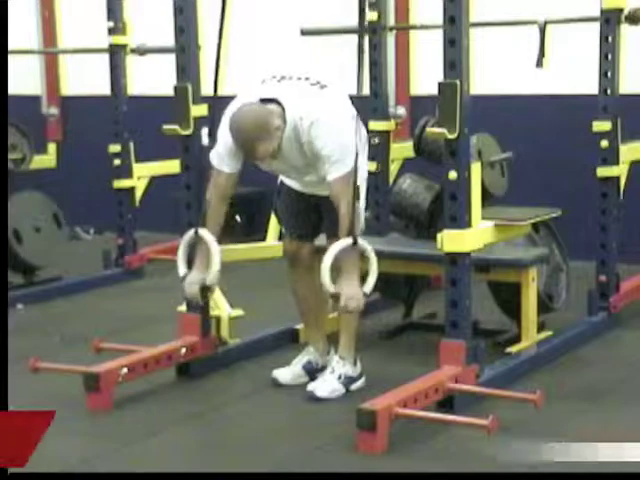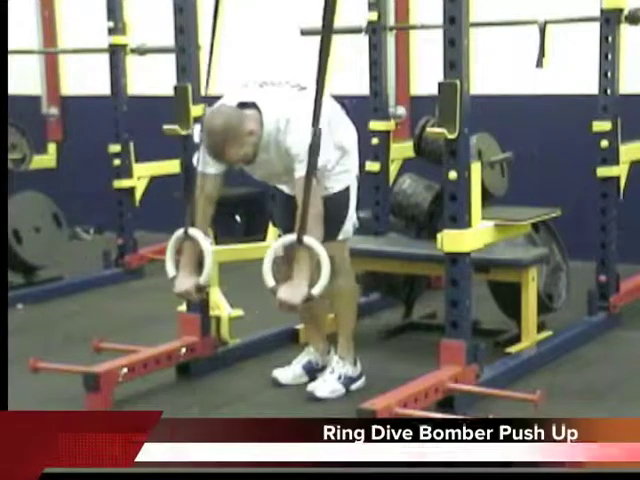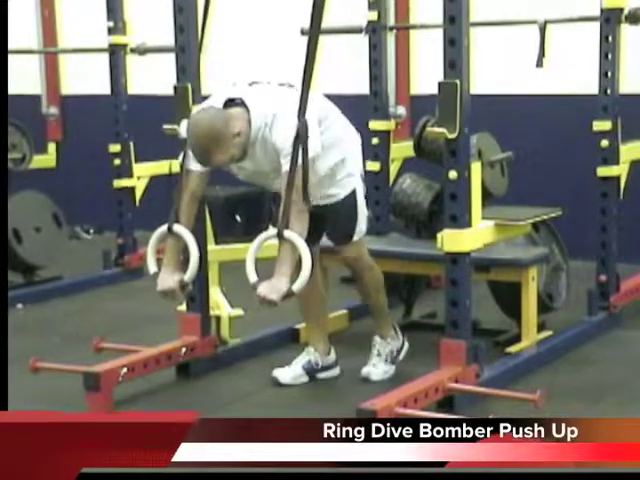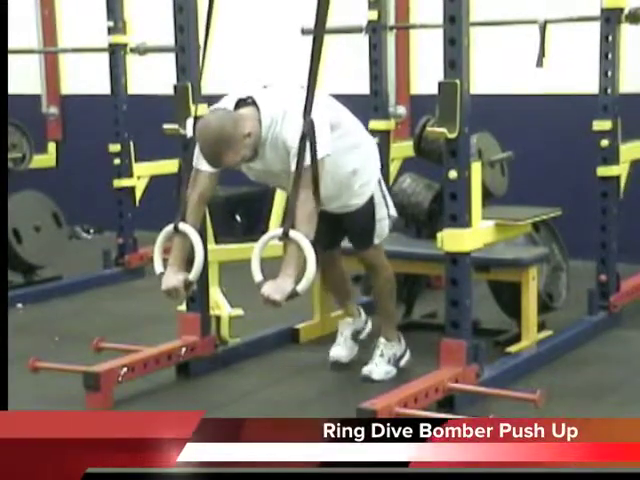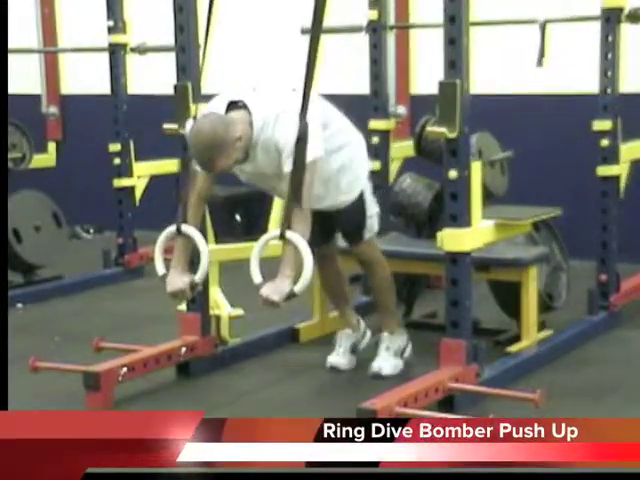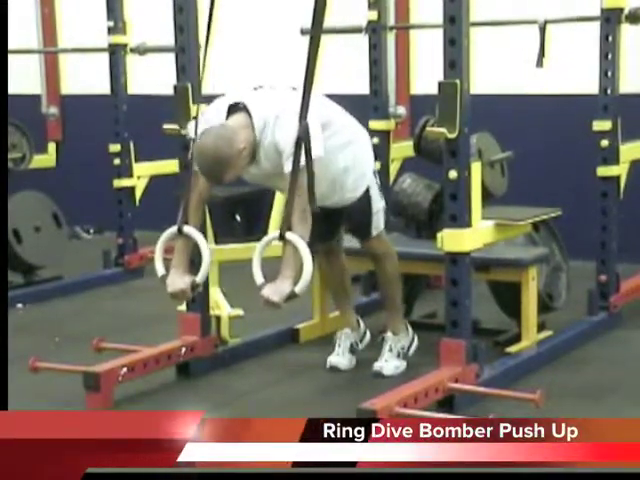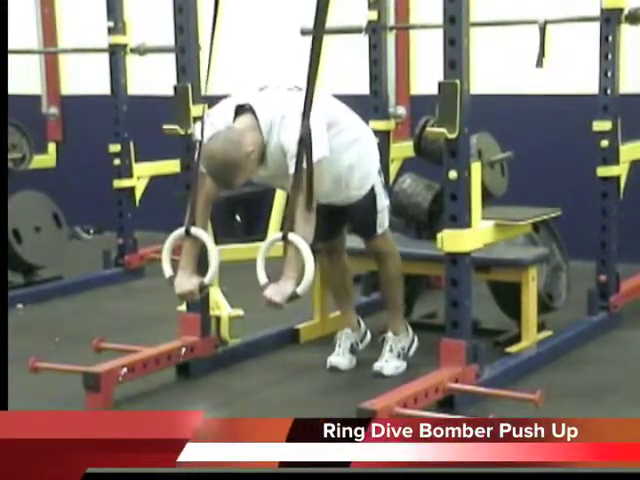
dt=0.5s
person 1, frame 1
left shoulder: (321, 123)
right shoulder: (232, 126)
left elbow: (344, 204)
right elbow: (218, 195)
left wrist: (350, 279)
right wrist: (200, 266)
left hip: (342, 169)
right hip: (295, 176)
left knee: (340, 254)
right knee: (296, 254)
left ankle: (347, 362)
right ankle: (317, 352)
person 1, frame 2
left shoulder: (296, 125)
right shoulder: (219, 130)
left elbow: (311, 206)
right elbow: (205, 199)
left wrist: (300, 281)
right wrist: (187, 269)
left hip: (332, 167)
right hip: (287, 176)
left knee: (332, 255)
right knee: (292, 254)
left ankle: (346, 362)
right ankle: (318, 352)
person 1, frame 3
left shoulder: (285, 122)
right shoulder: (206, 127)
left elbow: (297, 202)
right elbow: (188, 196)
left wrist: (280, 278)
right wrist: (170, 267)
left hip: (335, 169)
right hip: (288, 179)
left knee: (351, 255)
left ankle: (389, 338)
right ankle: (320, 353)
person 1, frame 4
left shoulder: (297, 122)
right shoulder: (218, 127)
left elbow: (306, 200)
right elbow: (196, 196)
left wrist: (287, 277)
right wrist: (175, 267)
left hip: (354, 174)
right hip: (313, 186)
left knee: (370, 256)
right knee: (322, 256)
left ankle: (392, 342)
right ankle: (354, 318)
person 1, frame 5
left shoulder: (287, 124)
right shoulder: (208, 128)
left elbow: (300, 202)
right elbow: (195, 198)
left wrist: (285, 278)
right wrist: (179, 268)
left hip: (342, 169)
right hip: (298, 183)
left knee: (364, 251)
right knee: (322, 254)
left ankle: (394, 335)
right ankle: (352, 328)
person 1, frame 6
left shoulder: (288, 126)
right shoulder: (209, 131)
left elbow: (301, 203)
right elbow: (196, 197)
left wrist: (286, 279)
right wrist: (179, 268)
left hip: (348, 164)
right hip: (311, 179)
left knee: (374, 245)
right knee: (325, 249)
left ankle: (399, 334)
right ankle: (352, 328)
person 1, frame 7
left shoulder: (295, 125)
right shoulder: (215, 127)
left elbow: (305, 205)
right elbow: (201, 199)
left wrist: (288, 279)
right wrist: (186, 270)
left hip: (353, 162)
right hip: (317, 176)
left knee: (378, 245)
right knee: (327, 248)
left ankle: (400, 334)
right ankle: (352, 329)
